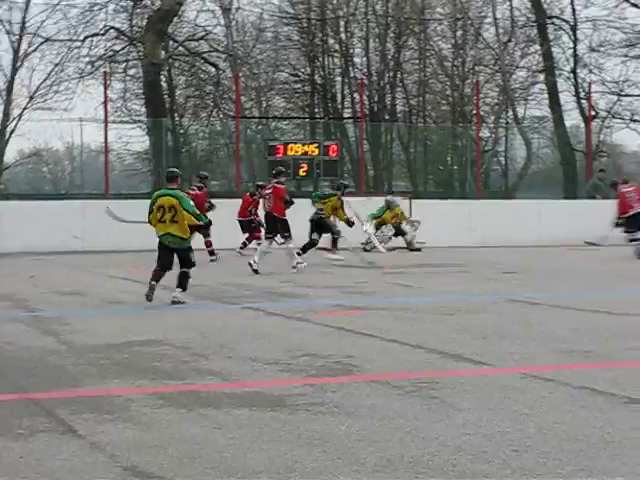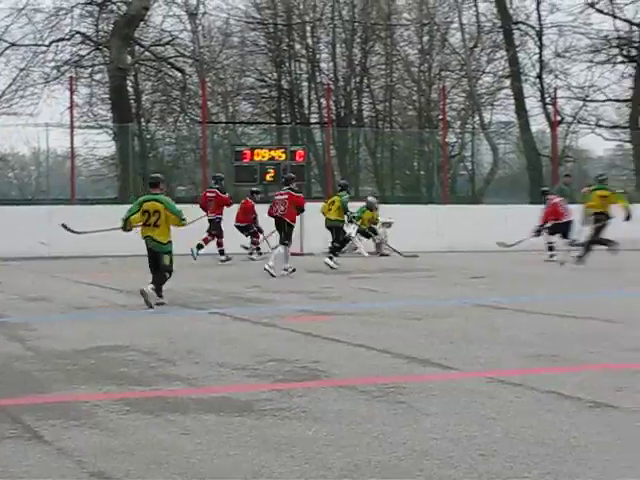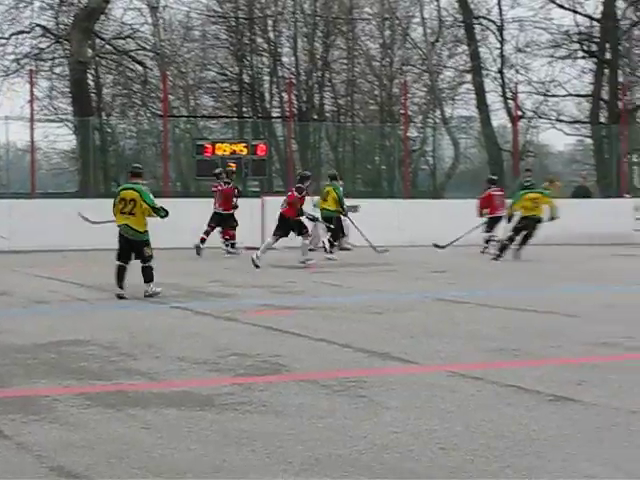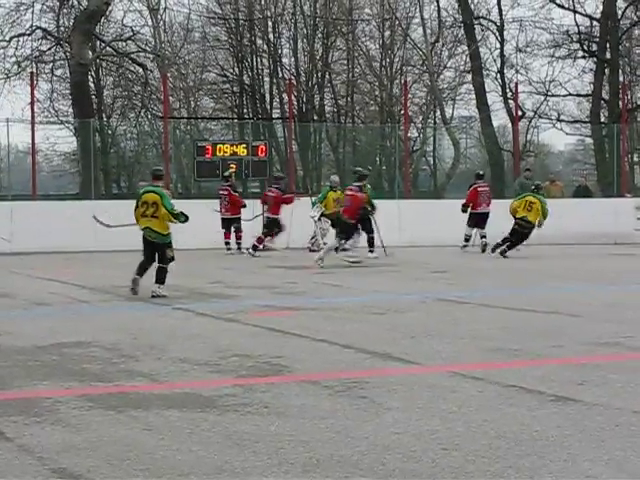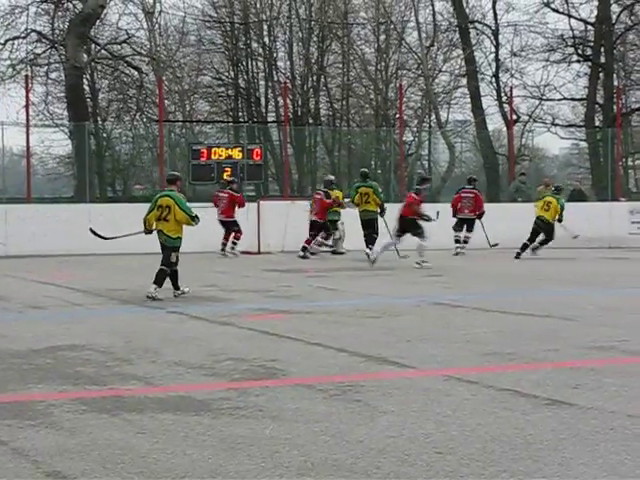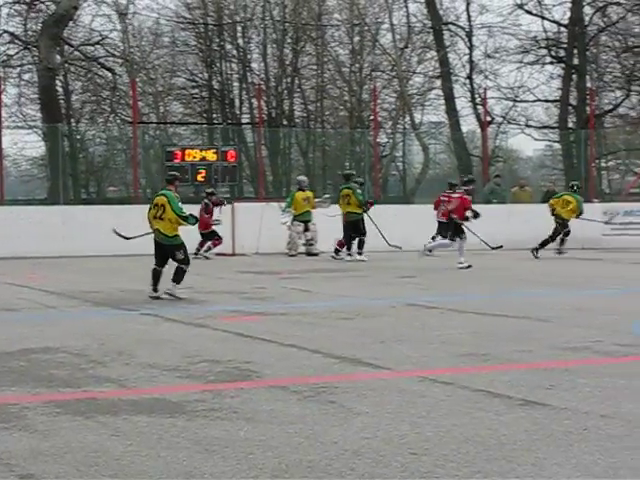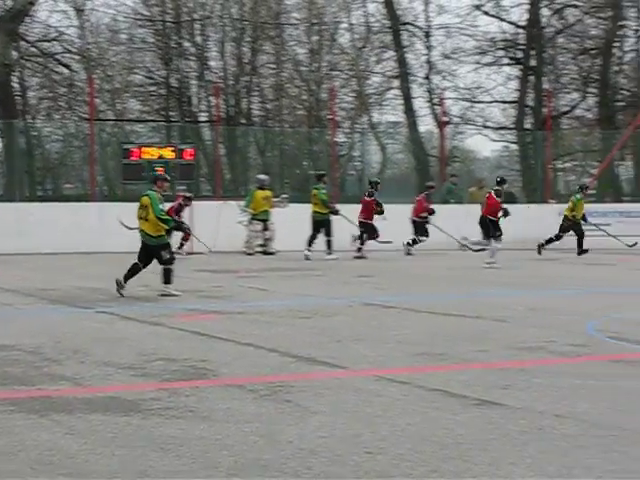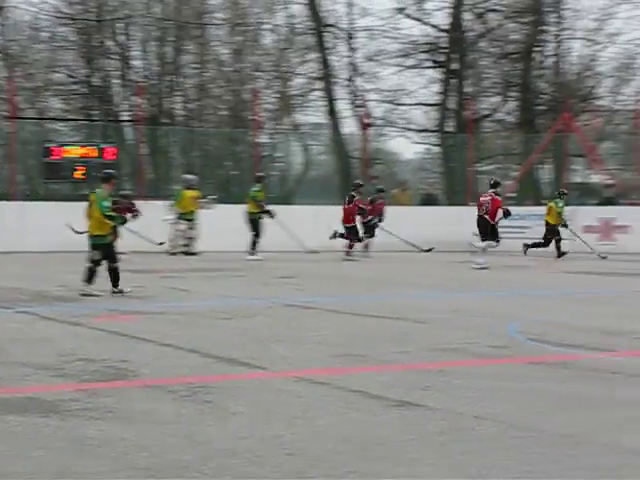
dt=0.3s
person 1, frame 1
left shoulder: (156, 196)
right shoulder: (180, 197)
left elbow: (152, 219)
right elbow: (193, 215)
right wrist: (205, 222)
left hip: (164, 238)
right hip: (181, 238)
left knee: (162, 266)
right knee: (186, 267)
left ankle: (152, 284)
right ankle: (178, 294)
person 1, frame 2
left shoulder: (141, 201)
right shoulder: (165, 201)
left elbow: (128, 218)
right elbow: (180, 220)
left wrist: (126, 227)
right wrist: (181, 221)
left hip: (149, 242)
right hip: (163, 242)
left knee: (156, 270)
right knee: (165, 272)
left ankle: (158, 297)
right ankle: (149, 289)
person 1, frame 3
left shoulder: (120, 190)
right shoulder: (142, 190)
left elbow: (116, 210)
right elbow: (151, 207)
right wrist: (162, 213)
left hip: (124, 230)
right hip: (138, 231)
left knee: (122, 260)
right knee: (146, 260)
left ankle: (120, 289)
right ankle: (149, 288)
person 1, frame 4
left shoulder: (143, 192)
right shoulder: (163, 193)
left elbow: (137, 213)
right elbow: (170, 213)
left wrist: (142, 222)
right wrist: (182, 218)
left hip: (147, 233)
right hip: (161, 233)
left knee: (148, 259)
right knee: (163, 262)
left ankle: (137, 277)
right ankle: (157, 289)
person 1, frame 5
left shoulder: (158, 197)
right shoulder: (177, 197)
left elbow: (149, 216)
right elbow: (187, 216)
left wrist: (148, 228)
right wrist: (195, 219)
left hip: (162, 235)
right hip: (173, 236)
left knee: (171, 263)
right knee: (166, 265)
left ankle: (177, 289)
right ankle: (153, 290)
person 1, frame 6
left shoulder: (157, 196)
right shoulder: (172, 196)
left elbow: (150, 215)
right elbow: (179, 216)
left wrist: (155, 227)
right wrist: (192, 219)
left hip: (158, 235)
right hip: (170, 236)
left knee: (159, 263)
right knee: (184, 262)
left ankle: (154, 291)
right ankle: (173, 287)
person 1, frame 7
left shoulder: (146, 195)
right shoulder: (155, 197)
left elbow: (141, 215)
right elbow: (159, 217)
right wrist: (174, 223)
left hip: (146, 234)
right hip: (155, 235)
left knee: (142, 261)
right knee: (168, 261)
left ankle: (123, 281)
right ankle: (166, 288)
person 1, frame 8
left shoulder: (98, 193)
right shoulder: (102, 195)
left elbow: (91, 213)
right elbow: (104, 214)
right wrist: (119, 219)
left hip: (104, 233)
right hip: (99, 234)
left knee: (113, 260)
right knee: (95, 262)
left ankle: (116, 287)
right ankle: (86, 288)
